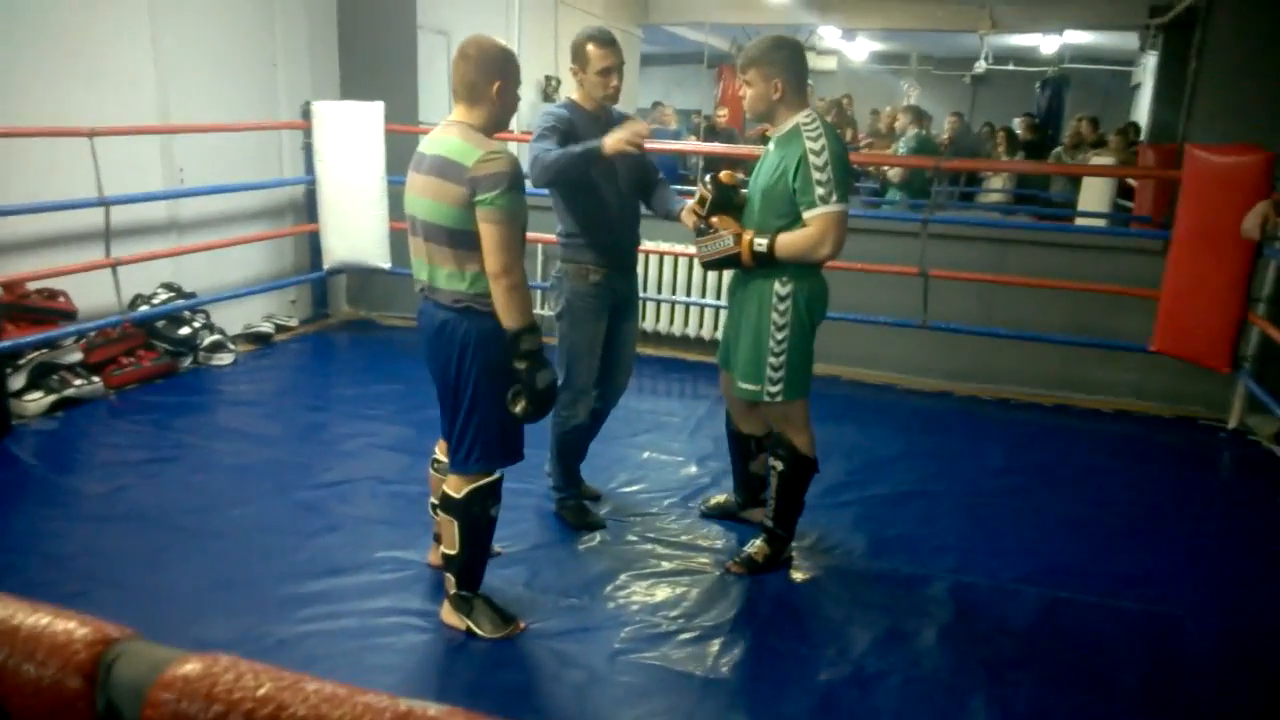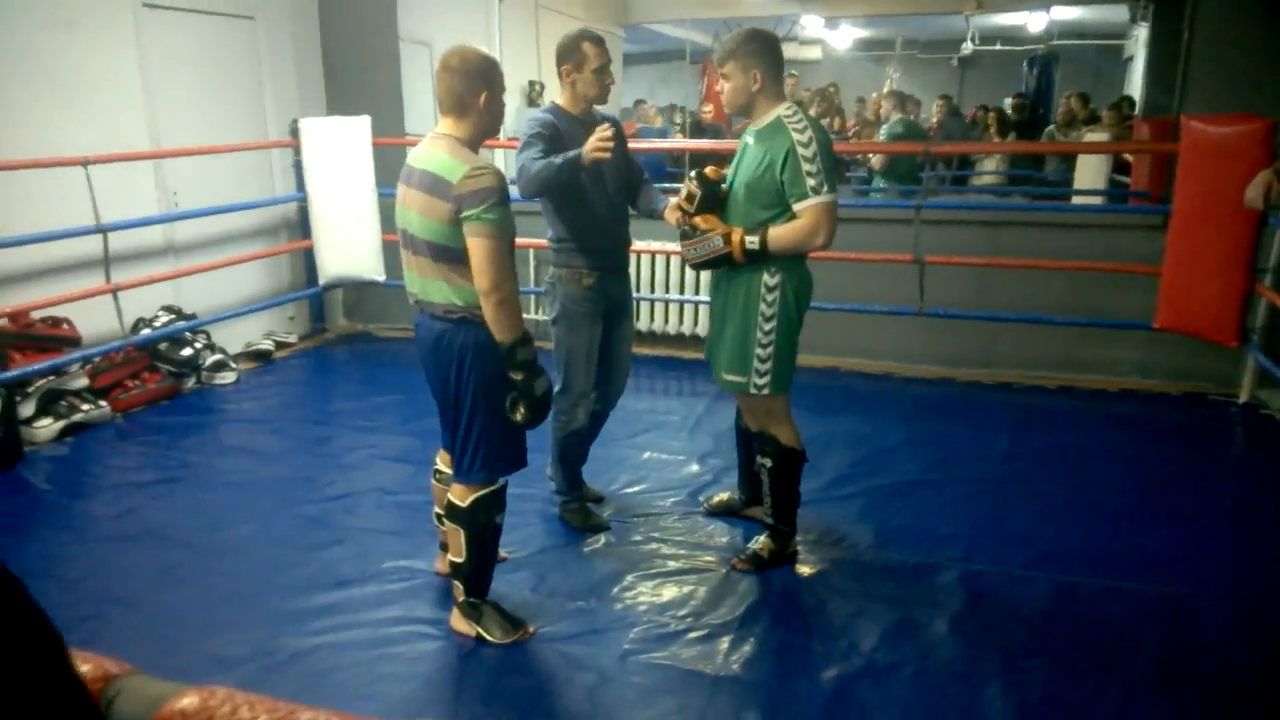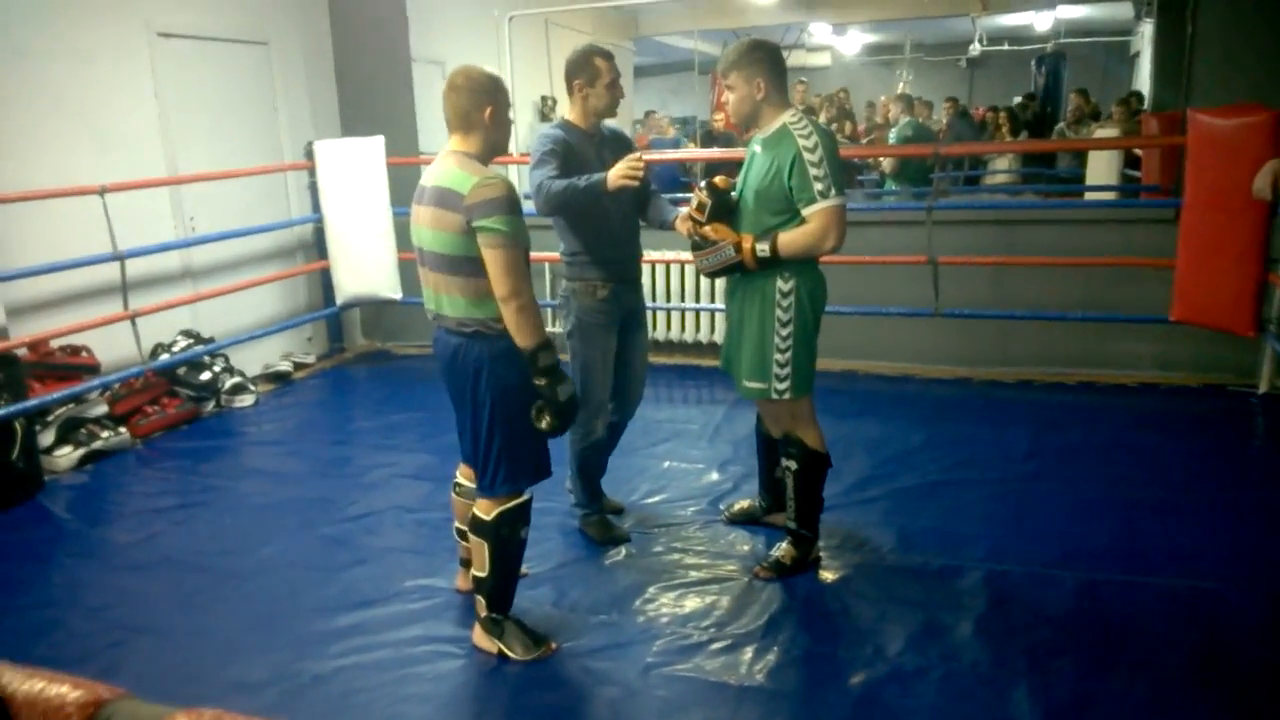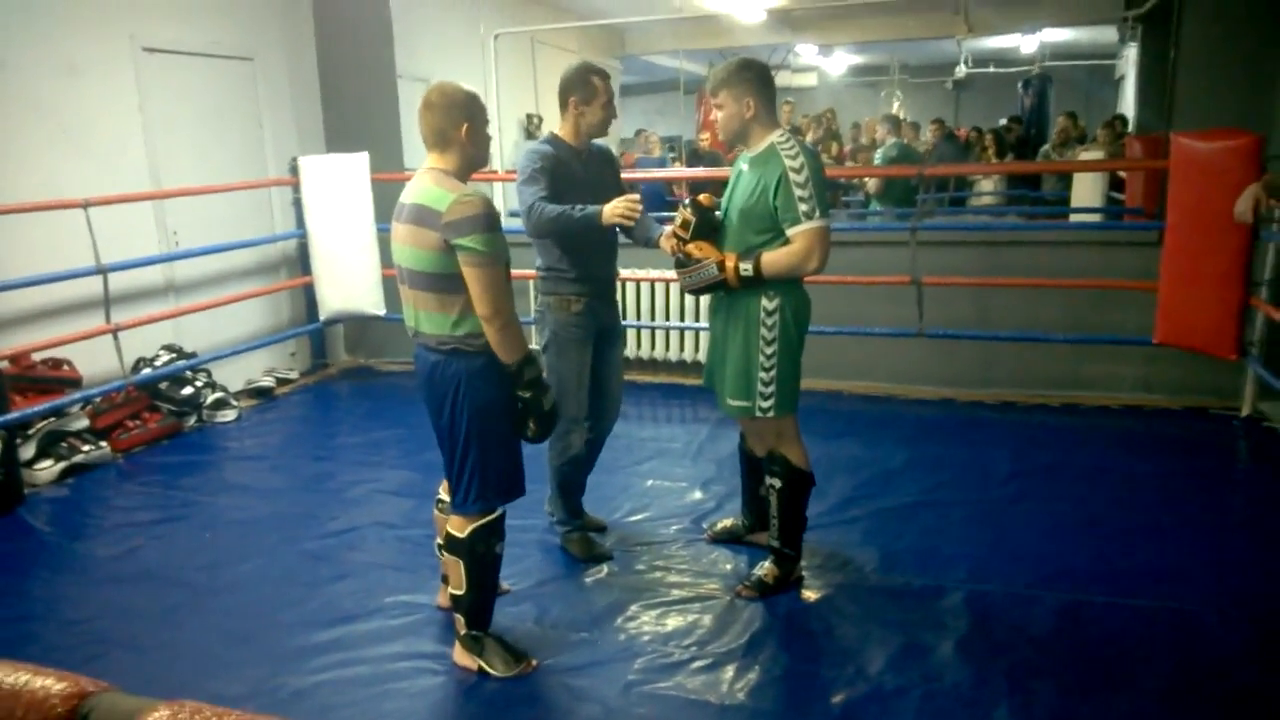
dt=0.5s
person 1, frame 1
left shoulder: (426, 148)
right shoulder: (493, 163)
right elbow: (504, 274)
right wrist: (529, 353)
left hip: (434, 313)
right hip: (476, 326)
left knee: (453, 437)
right knee: (479, 461)
left ankle: (444, 542)
right ankle: (461, 599)
person 1, frame 2
left shoulder: (415, 160)
right shoulder: (477, 177)
right elbow: (494, 290)
right wrist: (525, 365)
left hip: (430, 325)
right hip: (470, 336)
left knee: (455, 448)
right knee: (481, 470)
left ankle: (453, 550)
right ankle: (471, 605)
person 1, frame 3
left shoulder: (430, 178)
right shoulder: (487, 187)
right elbow: (512, 295)
right wrist: (547, 369)
left hip: (449, 339)
right hip: (489, 349)
left knee: (476, 462)
right knee: (505, 483)
left ankle: (472, 567)
right ankle: (492, 620)
person 1, frame 4
left shoulder: (409, 196)
right shoulder: (467, 205)
right elbow: (495, 314)
right wrist: (531, 382)
left hip: (431, 356)
right hip: (470, 365)
left knee: (458, 479)
right knee: (480, 499)
left ankle: (455, 584)
right ankle: (473, 638)
person 2, frame 1
left shoulder: (814, 144)
right shoulder: (782, 138)
left elbow: (825, 240)
left wrist: (746, 244)
right wrist: (729, 210)
left hip: (784, 294)
right hip: (754, 288)
left knee: (785, 415)
right knee: (737, 395)
left ankle: (778, 539)
right ankle: (748, 497)
person 2, frame 2
left shoulder: (797, 136)
right shoulder: (755, 133)
left elbow: (817, 229)
left wrist: (738, 242)
right wrist: (707, 203)
left hip: (769, 286)
right hip: (737, 281)
left knee: (769, 407)
right knee: (747, 398)
left ankle: (782, 534)
right ankle: (751, 494)
person 2, frame 3
left shoulder: (804, 140)
right shoulder: (761, 141)
left elbow: (827, 233)
left wrist: (747, 248)
right wrist: (716, 213)
left hip: (782, 292)
right hip: (751, 287)
left knee: (792, 412)
right knee: (766, 403)
left ankle: (804, 539)
right ankle: (772, 501)
person 2, frame 4
left shoulder: (790, 161)
right shoulder: (747, 160)
left elbow: (811, 253)
left wrist: (731, 266)
right wrist: (700, 235)
left hip: (767, 311)
right hip: (736, 307)
left knee: (776, 431)
right knee: (750, 421)
left ankle: (787, 559)
right ankle: (755, 520)
person 3, frame 1
left shoulder: (624, 123)
right shoulder: (558, 120)
left elbow: (650, 185)
right elbow: (541, 171)
left wrist: (679, 209)
right wrist: (599, 147)
left hip: (623, 273)
right hip: (582, 276)
left knee: (613, 383)
right knee: (577, 388)
left ankle: (565, 467)
right ankle: (565, 492)
person 3, frame 2
left shoulder: (610, 126)
right shoulder: (544, 126)
left elbow: (635, 184)
right elbow: (528, 180)
left wrist: (664, 207)
right wrist: (581, 156)
left hip: (616, 275)
right hip: (575, 280)
left knee: (611, 385)
right knee: (575, 392)
left ankle: (566, 469)
right ankle: (568, 494)
person 3, frame 3
left shoulder: (618, 139)
right shoulder: (554, 142)
left elbow: (644, 196)
right elbow: (544, 197)
left wrist: (674, 218)
right wrist: (605, 181)
left hip: (628, 285)
right hip: (588, 291)
left knee: (628, 395)
right knee: (593, 402)
left ankle: (586, 481)
right ankle: (588, 507)
person 3, frame 4
left shoulder: (604, 157)
right shoulder: (541, 157)
left elbow: (628, 213)
right elbow: (535, 217)
left wrist: (658, 235)
right wrist: (600, 214)
left hip: (604, 301)
right hip: (564, 306)
left knee: (605, 412)
right knee: (570, 419)
left ankle: (567, 501)
right ankle: (569, 523)
